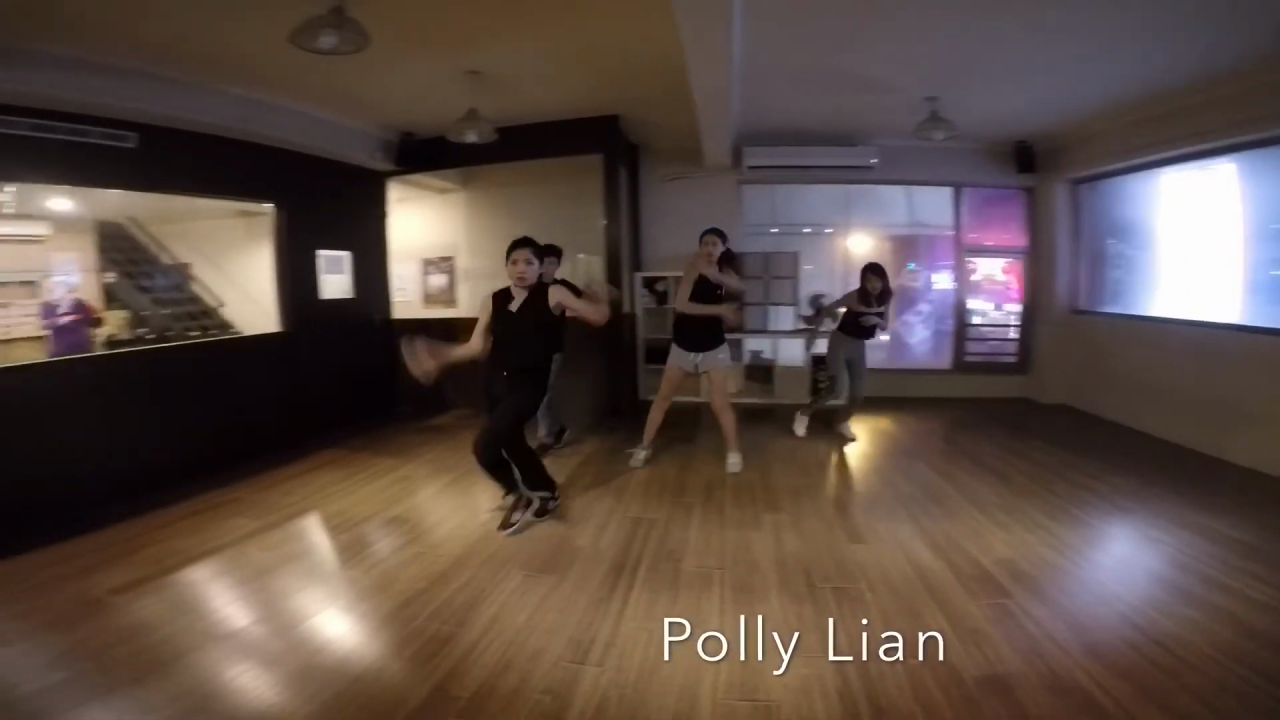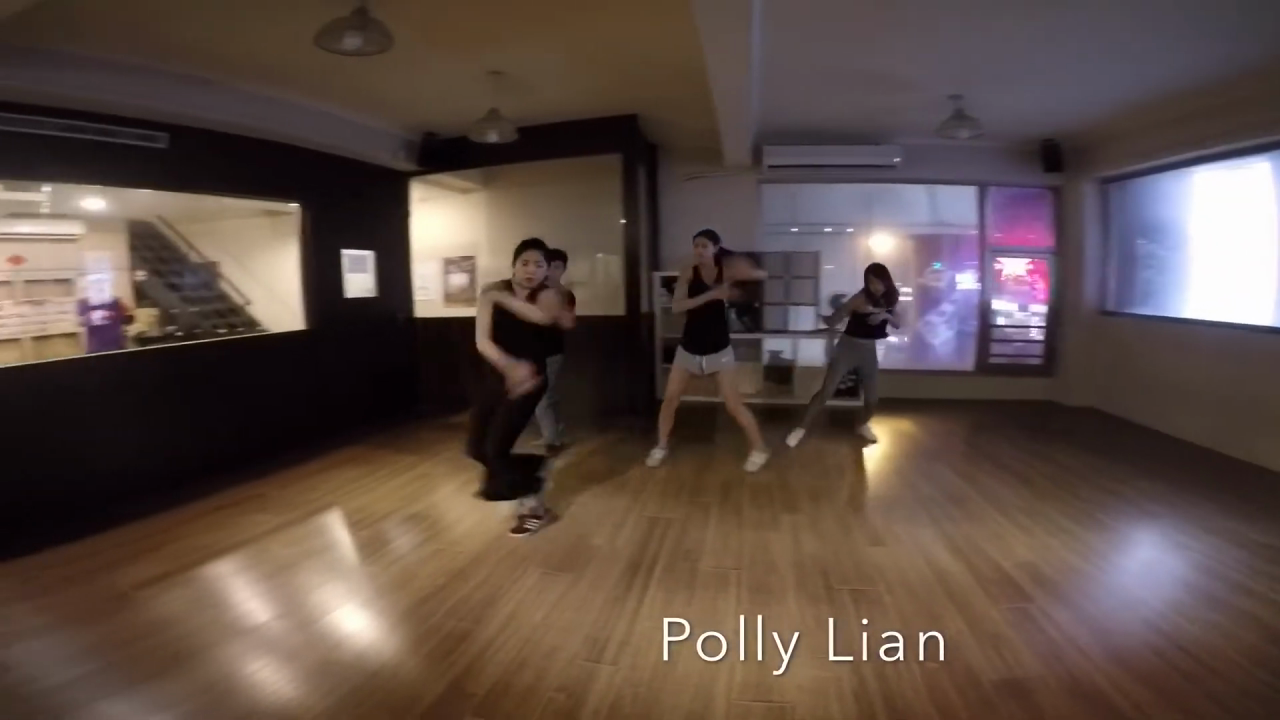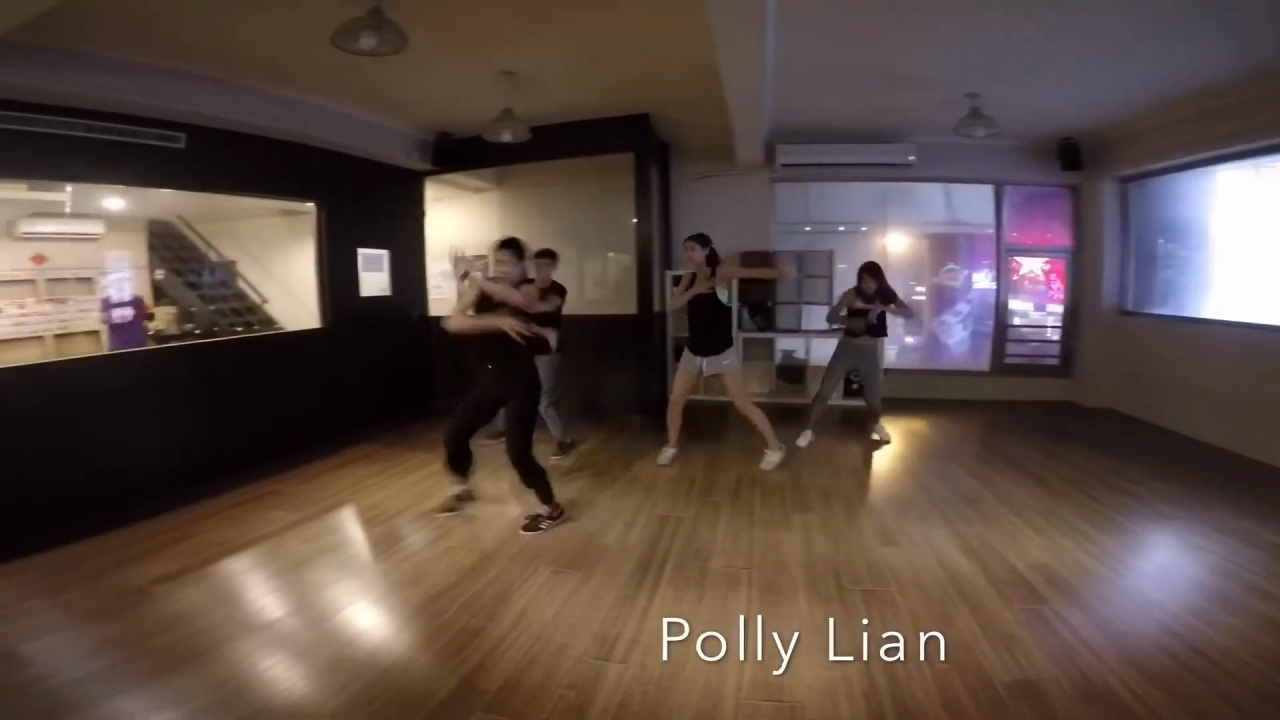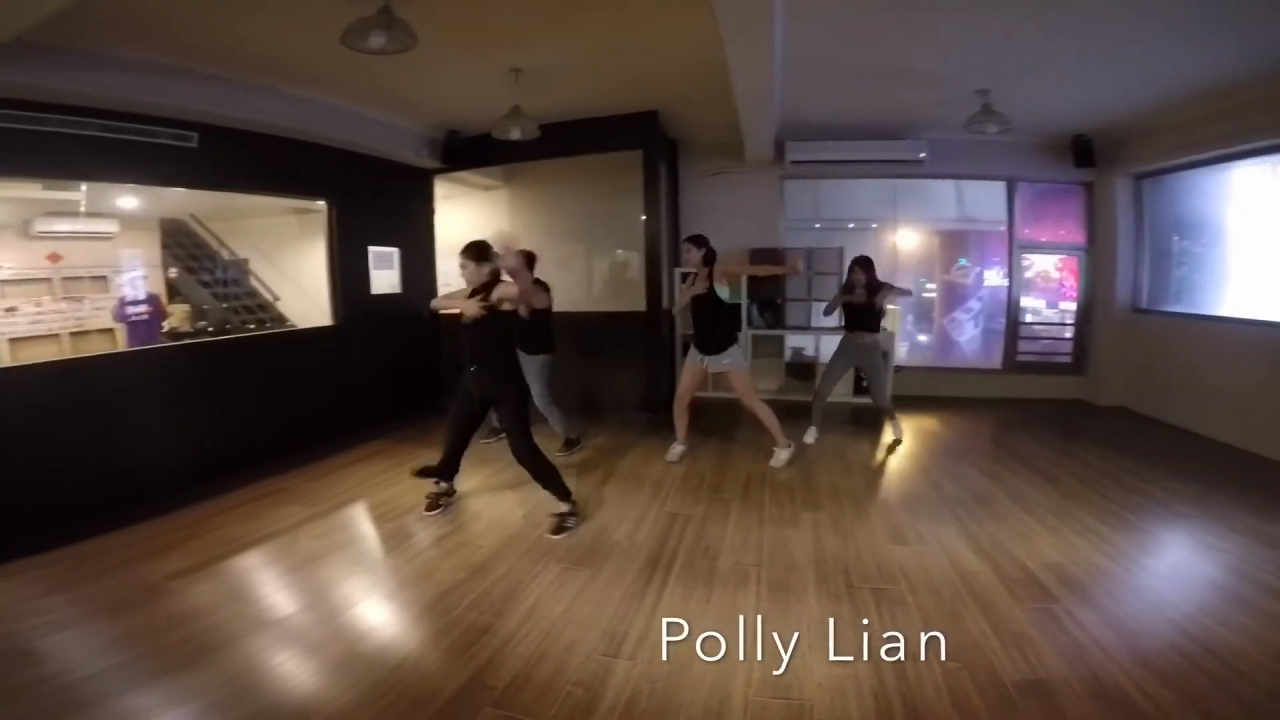
dt=0.1s
person 1, frame 1
left shoulder: (551, 294)
right shoulder: (495, 300)
left elbow: (598, 317)
right elbow: (476, 346)
left wrist: (598, 302)
right wrist: (438, 357)
left hip: (527, 386)
right hip: (497, 382)
left knee: (485, 446)
right knee: (514, 446)
left ankle: (518, 498)
right ankle: (545, 493)
person 1, frame 2
left shoulder: (548, 296)
right shoulder: (492, 297)
left elbow: (545, 317)
right elbow: (483, 342)
left wrist: (507, 299)
right wrist: (510, 365)
left hip: (530, 381)
right hip: (496, 378)
left knee: (493, 449)
right knee: (478, 445)
left ankle: (534, 507)
right ankle: (532, 469)
person 1, frame 3
left shoulder: (527, 291)
right shoulder: (477, 289)
left elbow: (520, 300)
right elbow: (452, 322)
left wrist: (479, 282)
right wrist: (497, 321)
left hip: (522, 382)
right hip: (488, 377)
left knee: (518, 450)
right knee: (455, 435)
left ankle: (550, 508)
right ankle: (464, 489)
person 1, frame 4
left shoulder: (502, 292)
right shoulder: (469, 293)
left elbow: (531, 296)
right elbow: (438, 303)
left wrist: (518, 272)
right wrist: (465, 301)
left hip: (505, 382)
right hip: (474, 379)
left knee: (523, 447)
right knee: (455, 439)
left ankle: (567, 505)
right ankle: (445, 487)
person 2, frame 1
left shoulder: (726, 272)
right shoulder: (693, 269)
left elbow: (739, 286)
right elbow: (680, 306)
left wrist: (710, 272)
right wrist: (715, 309)
left hip: (714, 348)
right hip: (684, 347)
left knee: (720, 403)
right knee: (662, 399)
left ankle: (733, 452)
right ankle: (645, 447)
person 2, frame 2
left shoulder: (725, 271)
right shoulder: (689, 272)
left elbow: (761, 275)
right elbow: (677, 306)
left wrist: (745, 269)
right wrist: (711, 295)
left hip: (718, 349)
right hip: (689, 348)
left knee: (734, 404)
right knee: (669, 401)
left ankle: (758, 449)
right ankle: (661, 447)
person 2, frame 3
left shoulder: (722, 272)
right shoulder: (690, 278)
left elbow: (755, 273)
right elbow: (673, 306)
left wrist: (780, 271)
right wrist: (694, 291)
left hip: (721, 351)
right hip: (694, 350)
left knee: (743, 404)
right knee: (675, 400)
left ankle: (775, 448)
right ankle: (672, 446)
person 2, frame 4
left shoulder: (717, 272)
right shoulder: (692, 278)
left elbow: (753, 270)
right elbow: (677, 309)
left wrist: (788, 268)
right wrist: (690, 293)
left hip: (725, 348)
right hip: (699, 349)
left knee: (750, 399)
right knee: (681, 397)
left ankle: (783, 444)
right ankle: (680, 443)
person 3, frame 1
left shoulder: (563, 288)
left hip: (552, 349)
left knee: (542, 396)
right knee: (542, 394)
left ankle: (546, 439)
right ankle: (558, 428)
person 3, frame 2
left shoulder: (566, 295)
left elbow: (568, 323)
left hip: (551, 353)
left knee: (541, 400)
left ankle: (554, 441)
right ankle: (555, 427)
person 3, frame 3
left shoulder: (558, 290)
right shoulder: (526, 286)
left elbow: (546, 307)
left hip: (548, 352)
left knee: (544, 400)
left ankle: (565, 440)
right ankle: (503, 429)
person 3, frame 4
left shoulder: (540, 287)
left elbow: (543, 304)
left hip: (539, 353)
right hip: (522, 350)
left knee: (542, 400)
left ankle: (572, 437)
right ankle: (498, 427)
person 4, frame 1
left shoulder: (885, 298)
right shoulder: (854, 297)
left elbow: (884, 326)
right elbow: (828, 310)
left wrist: (877, 320)
right wrist: (814, 331)
left hip: (859, 347)
right hip: (840, 343)
left knee: (858, 394)
right knee: (837, 387)
left ankle: (843, 423)
right ankle: (804, 414)
person 4, frame 2
left shoulder: (890, 299)
right shoulder: (859, 298)
left elbow: (897, 323)
right elbow: (834, 318)
left wrist: (886, 316)
left hip: (868, 351)
right hip: (847, 348)
left knee: (872, 399)
right knee: (827, 391)
left ankle: (863, 425)
right ankle: (801, 429)
person 4, frame 3
left shoulder: (886, 296)
right shoulder: (851, 295)
left elbow: (910, 313)
right elbow: (831, 318)
left wrist: (884, 308)
right wrist: (849, 322)
left hip: (871, 351)
right hip: (847, 348)
left knee: (874, 401)
right knee: (824, 392)
left ankle: (876, 424)
right ankle: (808, 431)
person 4, frame 4
left shoulder: (879, 289)
right shoulder: (845, 291)
left elbow: (907, 293)
right elbow: (826, 312)
left wrist: (889, 293)
right wrist: (844, 299)
left hip: (871, 348)
right hip: (847, 346)
left knee: (880, 398)
right knee: (823, 389)
left ankle: (893, 421)
right ankle: (814, 428)
